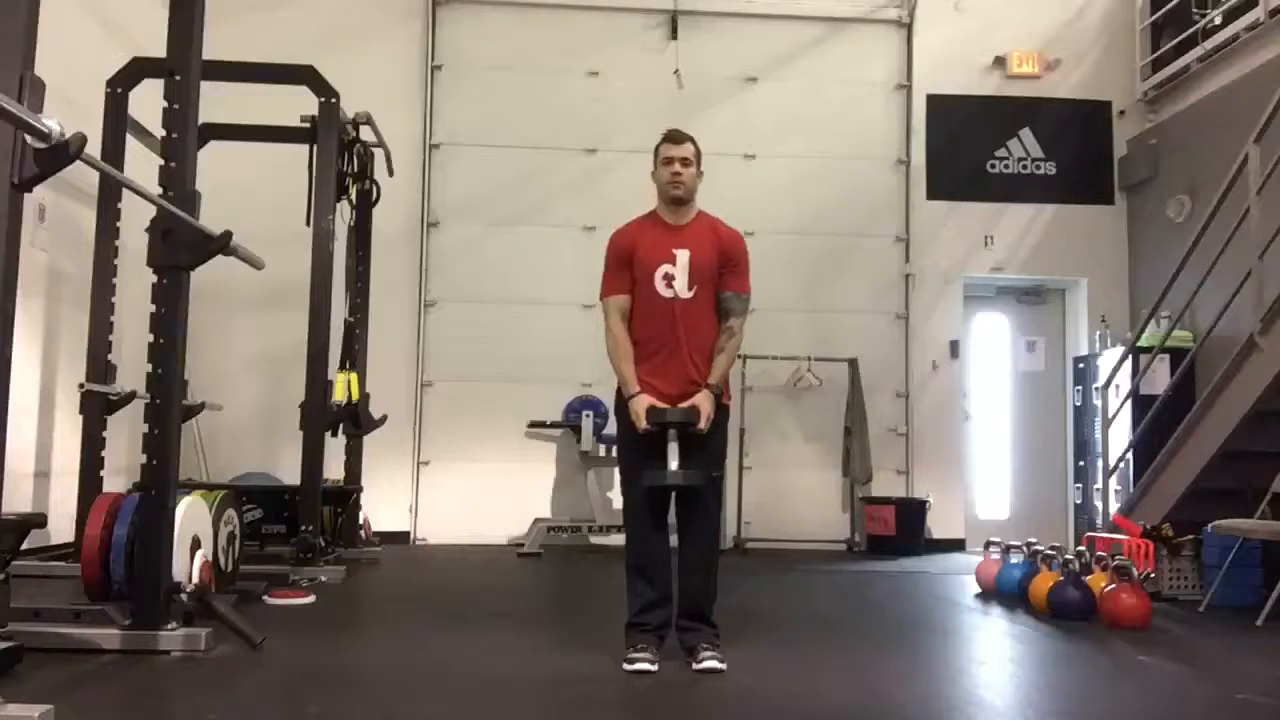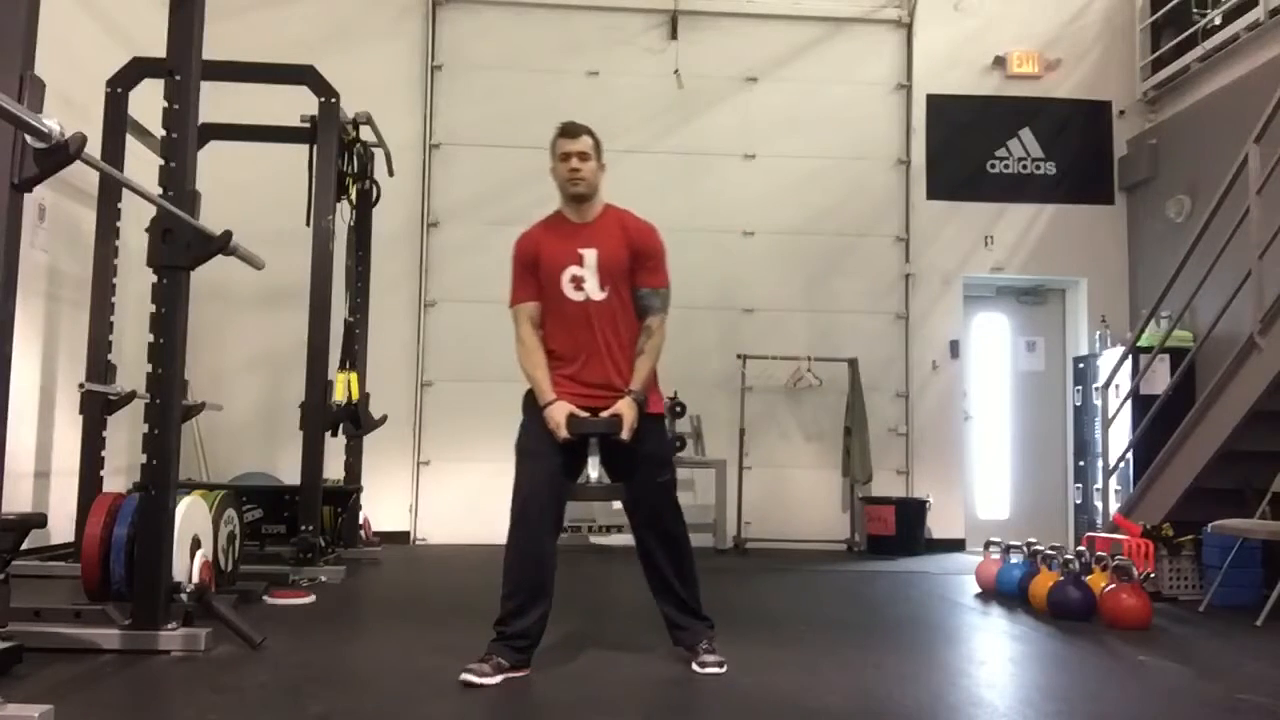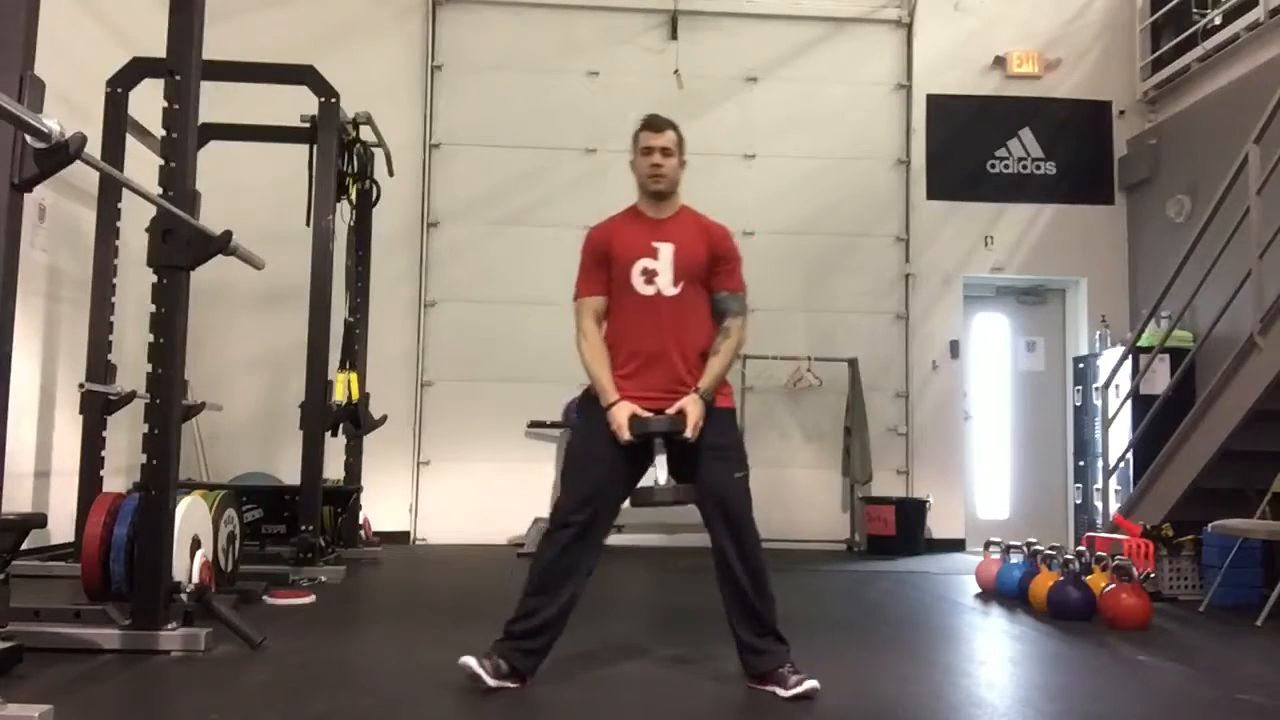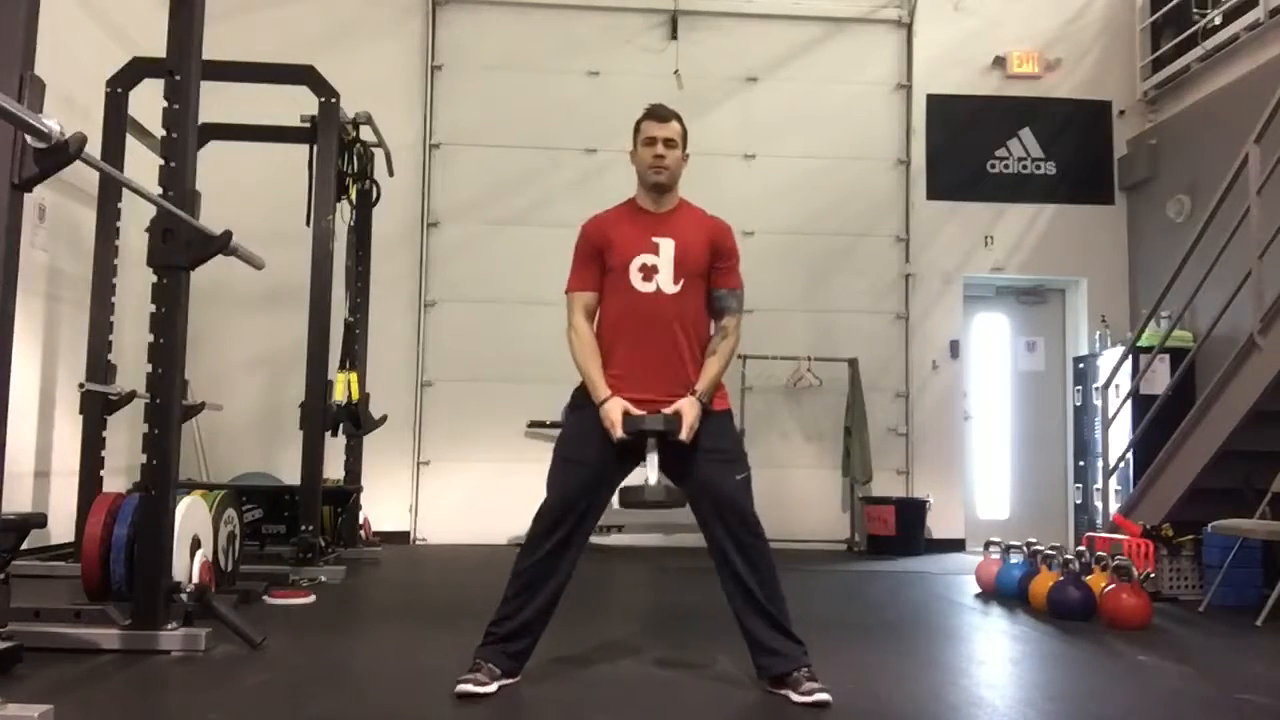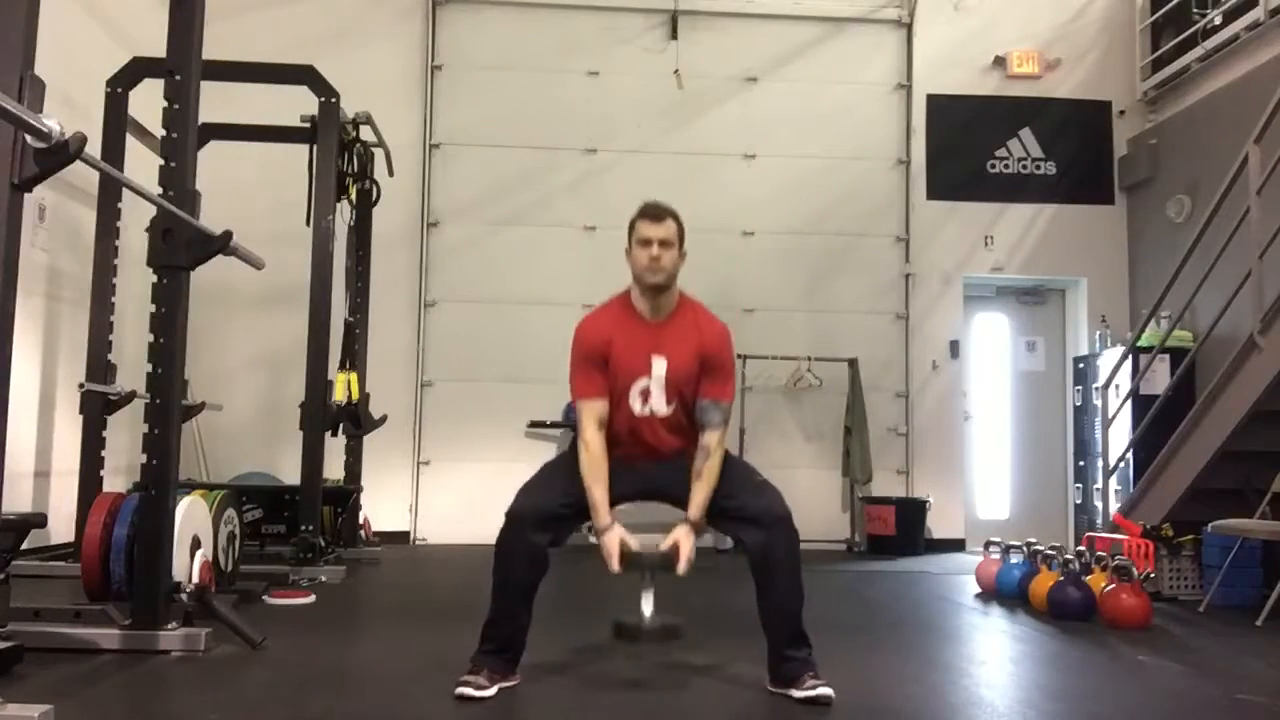
dt=1s
person 1, frame 1
left shoulder: (726, 241)
right shoulder: (627, 240)
left elbow: (733, 324)
right elbow: (616, 322)
left wrist: (710, 390)
right wrist: (633, 392)
left hip: (704, 400)
right hip: (642, 399)
left knee: (701, 518)
right knee: (644, 518)
left ankle: (699, 633)
right ankle: (645, 633)
person 1, frame 2
left shoulder: (639, 235)
right shoulder: (532, 244)
left elbow: (654, 323)
right elbow: (527, 329)
left wrist: (633, 397)
right wrist: (549, 401)
left hip: (633, 403)
right hip: (555, 405)
left knee: (659, 521)
right knee: (531, 523)
left ankle: (694, 633)
right ankle: (511, 648)
person 1, frame 3
left shoulder: (714, 238)
right shoulder: (604, 237)
left elbow: (733, 326)
right elbow: (588, 325)
left wrist: (700, 395)
right wrist: (611, 400)
left hip: (700, 404)
right hip: (617, 403)
left knee: (735, 527)
right knee: (573, 523)
left ankle: (767, 660)
right ankle: (515, 657)
person 1, frame 4
left shoulder: (713, 233)
right shoulder: (600, 230)
left elbow: (729, 323)
right elbow: (579, 321)
left wrist: (699, 397)
right wrist: (604, 398)
left hip: (696, 406)
right hip: (608, 403)
left knee: (738, 529)
right knee: (556, 525)
left ankle: (786, 665)
right ankle: (498, 657)
person 1, frame 5
left shoulder: (711, 334)
right shoulder: (595, 330)
left elbow: (712, 437)
right elbow: (591, 431)
left wrist: (692, 523)
right wrist: (604, 525)
left hip: (684, 459)
right hip: (613, 457)
left knee: (772, 520)
right knee: (526, 517)
left ankle: (792, 667)
right ankle: (496, 661)
